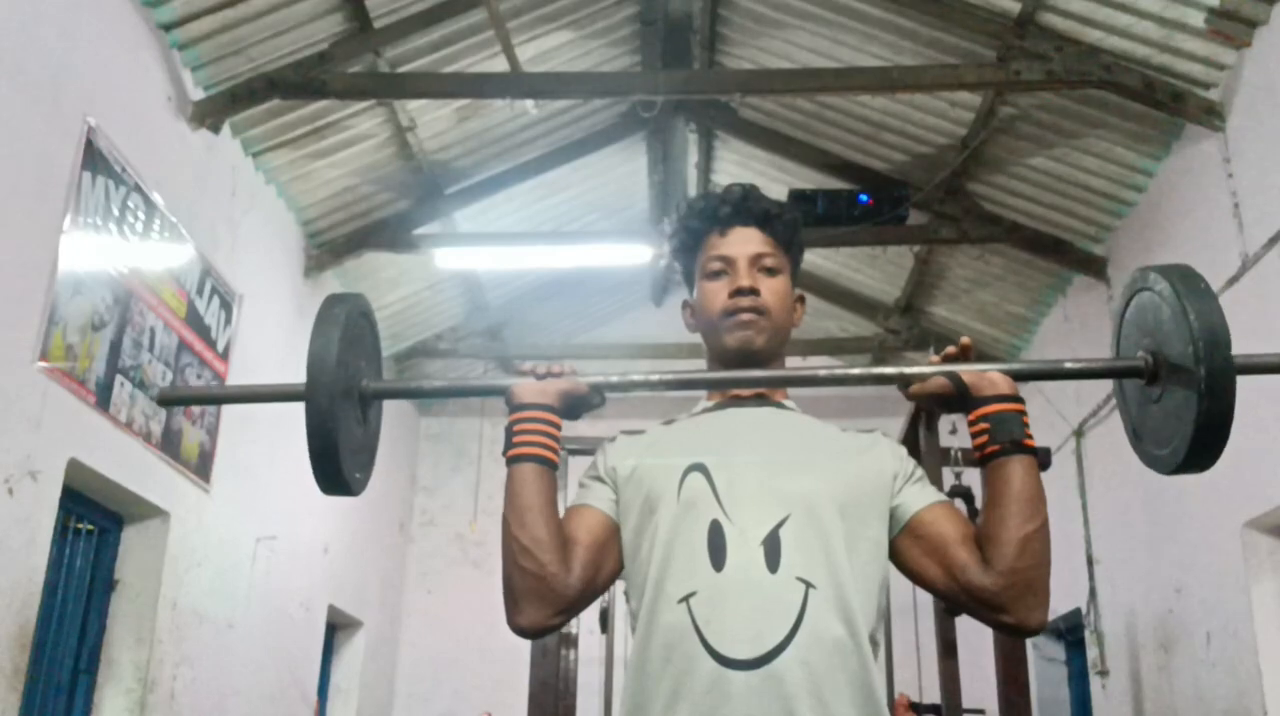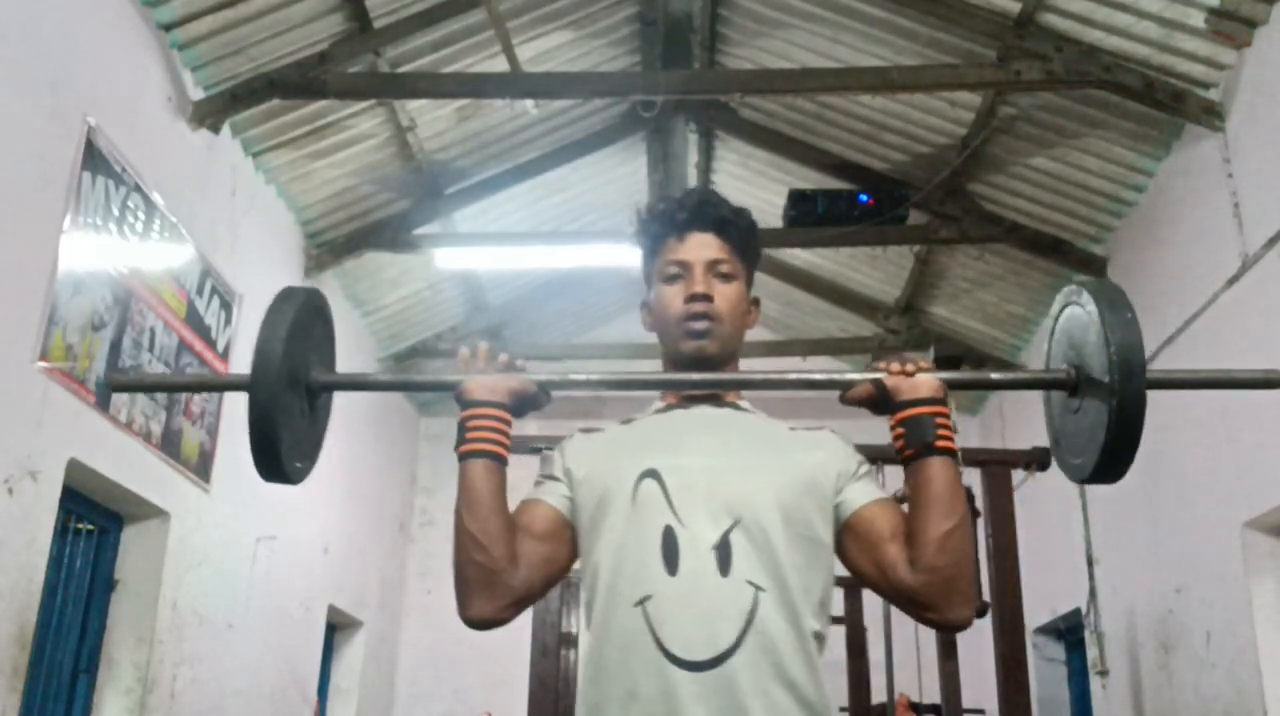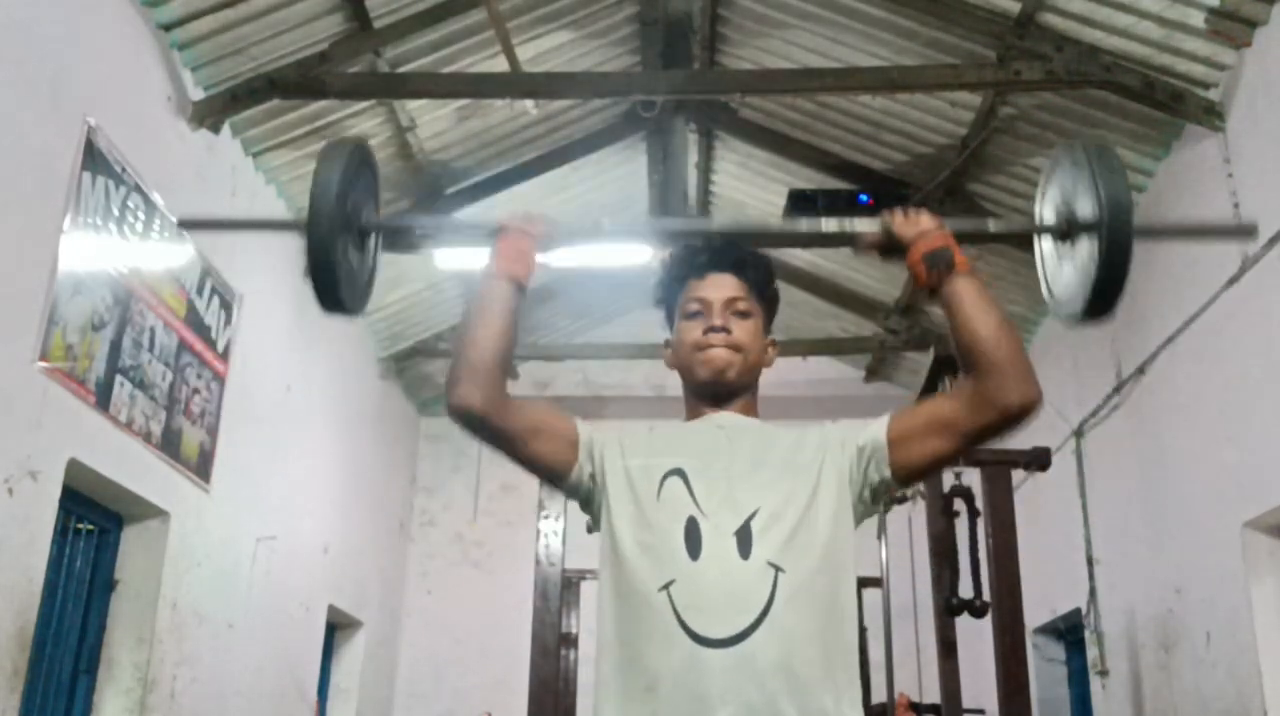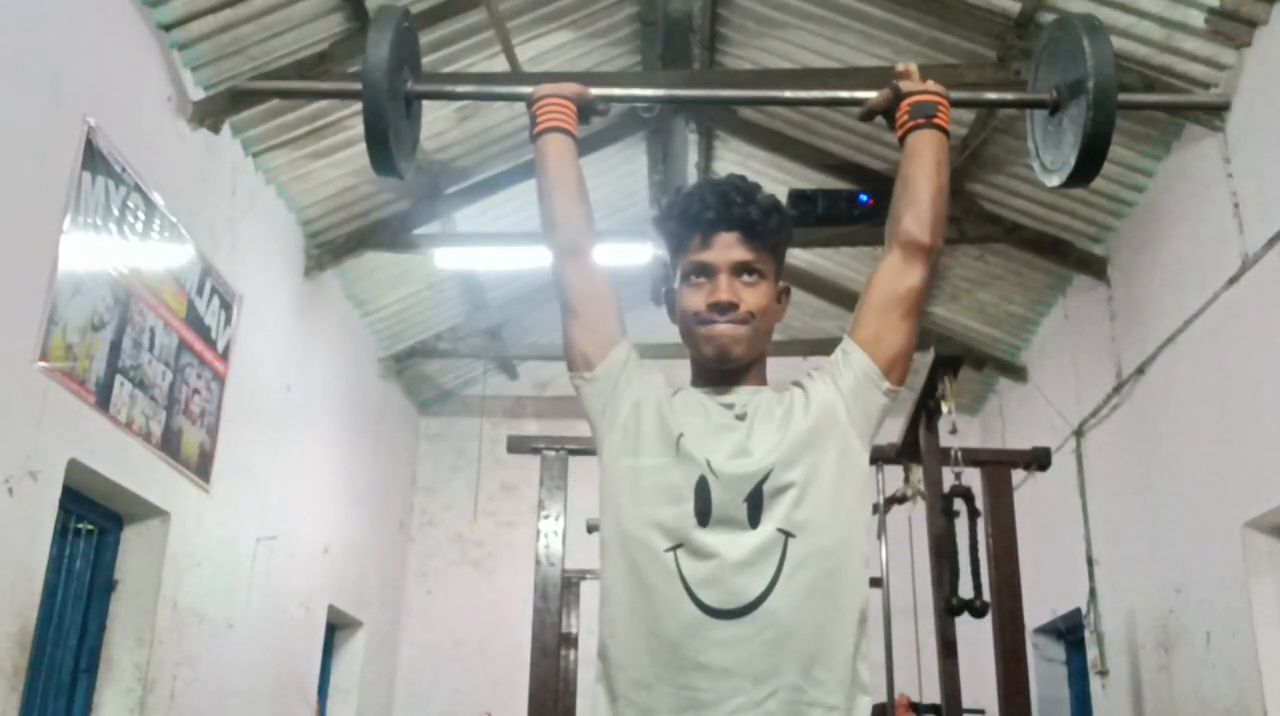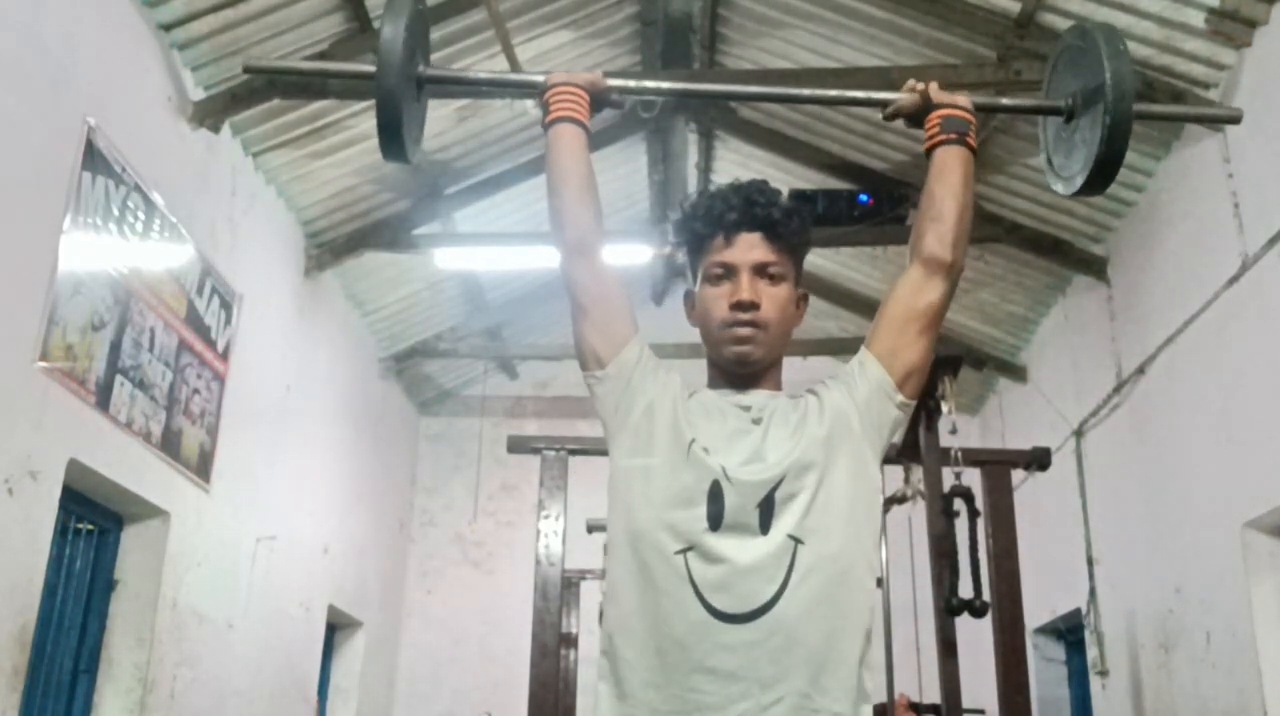
dt=1s
person 1, frame 1
left shoulder: (871, 458)
right shoulder: (629, 459)
left elbow: (1013, 600)
right elbow: (539, 604)
left wrist: (999, 412)
right wrist: (533, 423)
person 1, frame 2
left shoulder: (821, 456)
right shoulder: (586, 456)
left elbow: (944, 598)
right elbow: (489, 598)
left wrist: (923, 417)
right wrist: (483, 417)
person 1, frame 3
left shoulder: (836, 455)
right shoulder: (618, 457)
left elbow: (1008, 394)
right elbow: (475, 400)
left wrist: (939, 256)
right wrist: (510, 259)
person 1, frame 4
left shoulder: (833, 410)
right shoulder: (632, 410)
left elbow: (912, 249)
right elbow: (573, 251)
left wrist: (923, 116)
right wrist: (554, 118)
person 1, frame 5
left shoulder: (845, 420)
right shoulder: (645, 410)
left elbow: (934, 265)
right elbow: (581, 254)
left wrist: (951, 127)
right wrist: (566, 106)
